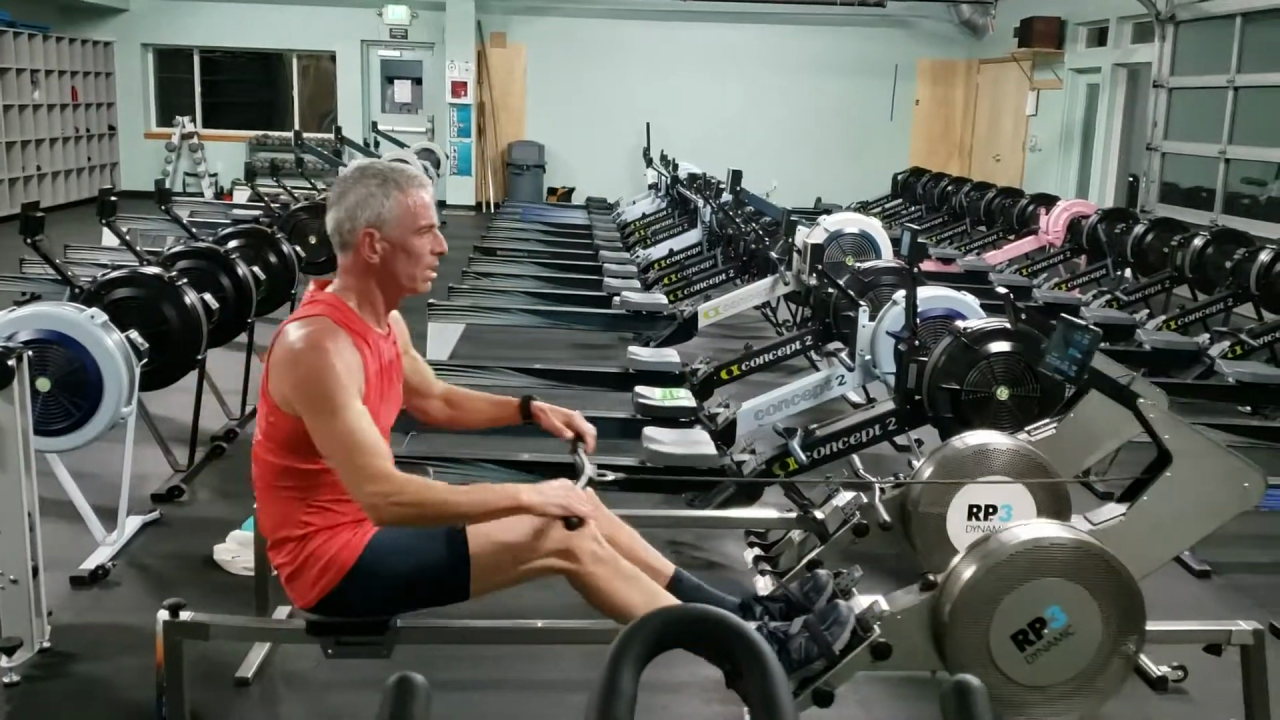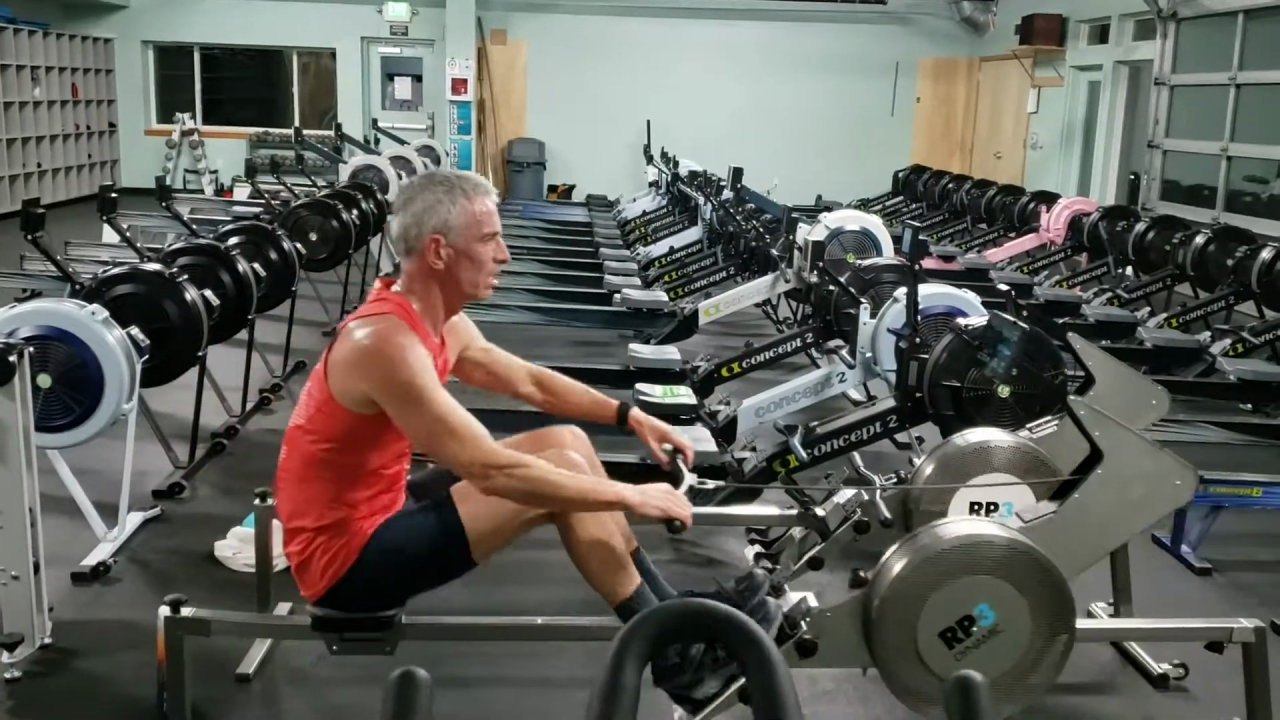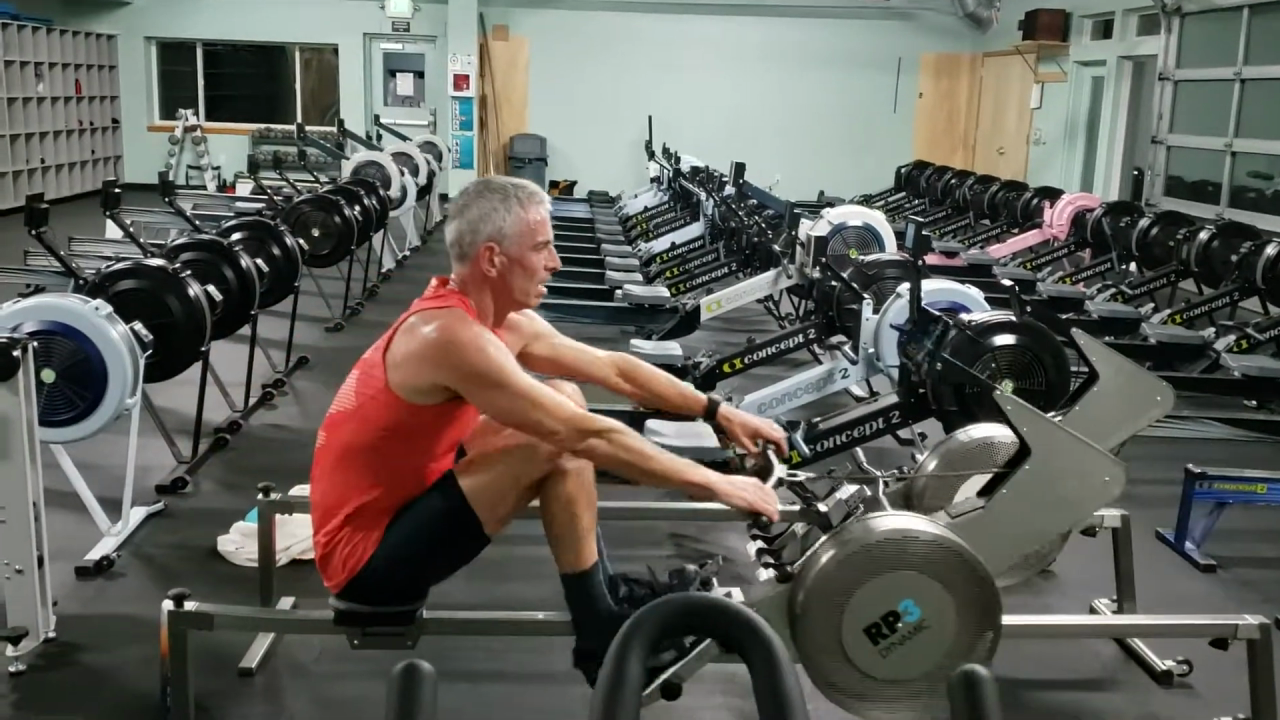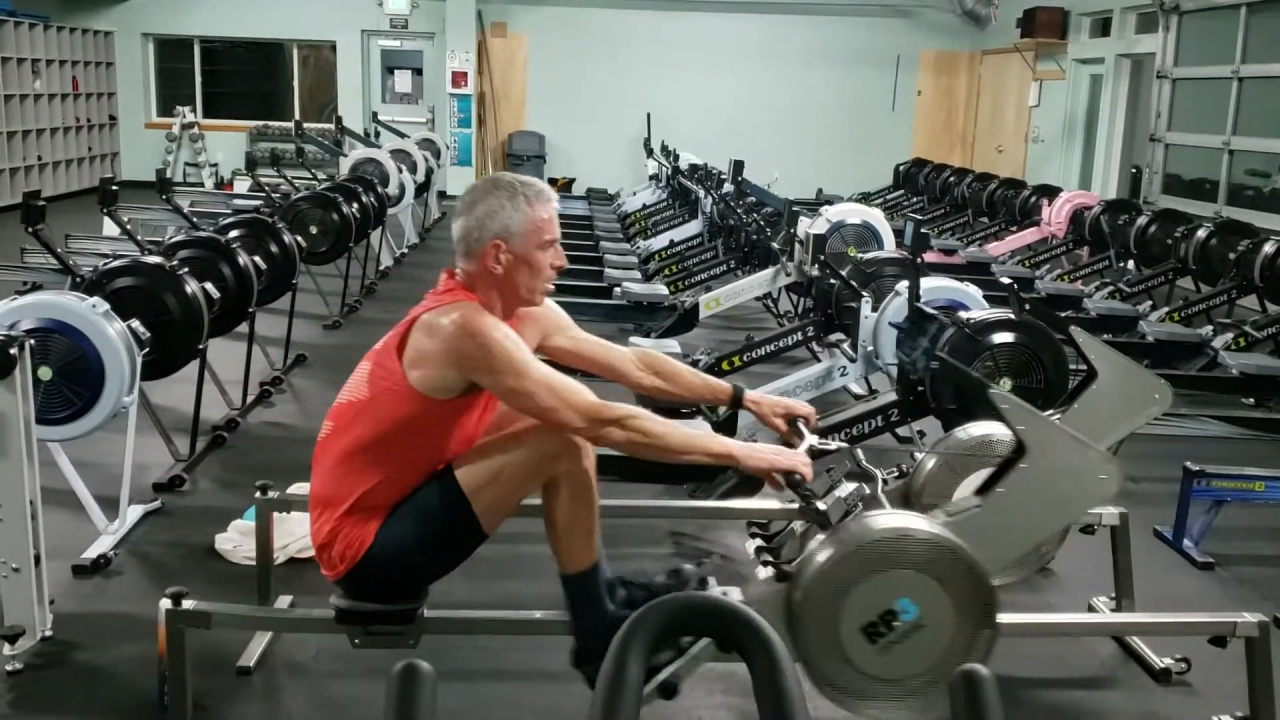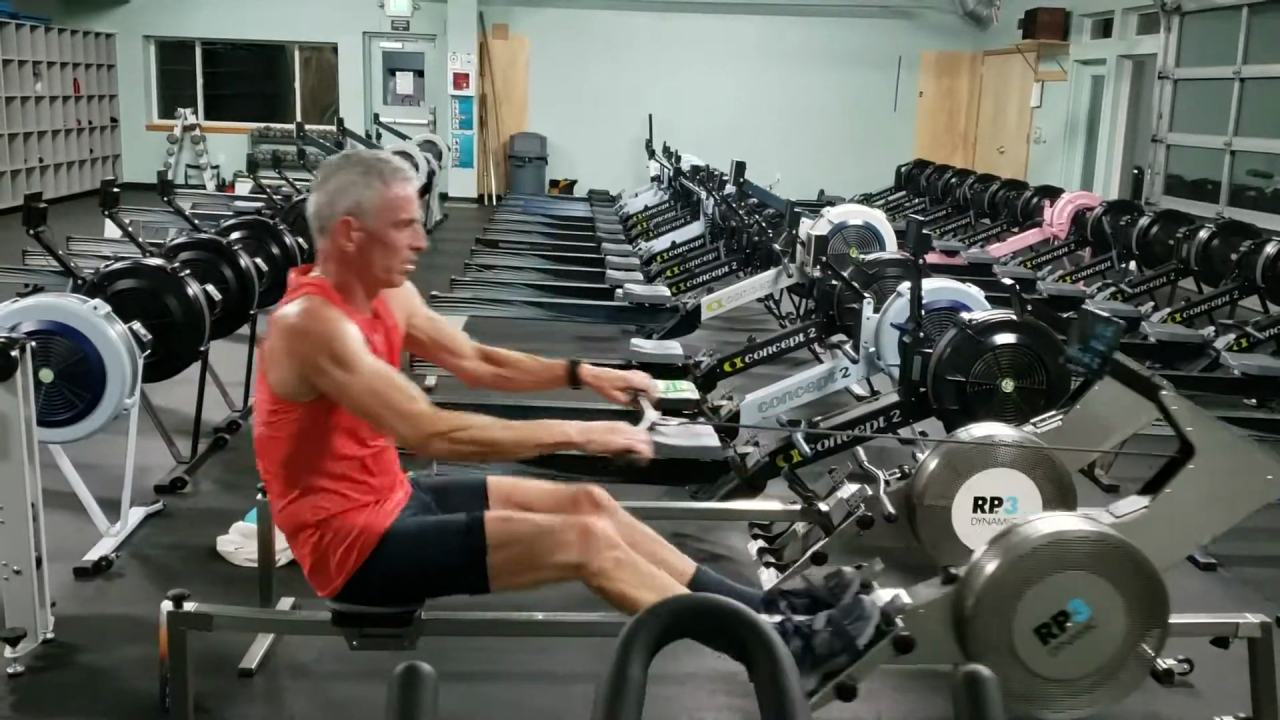
dt=0.4s
person 1, frame 1
left shoulder: (378, 317)
right shoulder: (318, 347)
left elbow: (436, 401)
right elbow: (383, 498)
left wrist: (530, 410)
right wrist: (520, 498)
left hip: (370, 523)
right hip: (336, 560)
left knee: (574, 505)
right knee: (565, 541)
left ankle: (742, 615)
person 1, frame 2
left shoulder: (438, 319)
right shoulder: (386, 343)
left elbow: (527, 379)
right elbow: (494, 472)
left wrist: (629, 415)
right wrist: (629, 497)
left hip: (376, 515)
right hip: (344, 560)
left knee: (567, 443)
right knee: (562, 467)
right ankle: (674, 653)
person 1, frame 3
left shoulder: (499, 317)
right shoulder: (451, 336)
left elbow: (614, 370)
right elbow: (586, 437)
left wrist: (721, 413)
right wrist: (718, 484)
left hip: (400, 504)
right hip: (368, 555)
left knee: (562, 402)
right knee: (567, 436)
left ankle: (594, 597)
right ankle: (604, 640)
person 1, frame 4
left shoulder: (518, 311)
right shoulder: (465, 330)
left elbow: (634, 365)
right elbow: (607, 423)
left wrist: (748, 399)
right wrist: (742, 452)
left hip: (399, 494)
right hip: (367, 548)
left knee: (558, 411)
right knee: (566, 438)
left ankle: (592, 593)
right ankle: (600, 633)
person 1, frame 5
left shoulder: (385, 293)
right shoulder: (310, 324)
left elbow: (474, 360)
right elbow: (435, 434)
left wrist: (577, 374)
right wrist: (574, 435)
left hip: (389, 504)
right hip: (356, 549)
left knee: (588, 503)
right knee: (587, 541)
left ankle: (766, 610)
